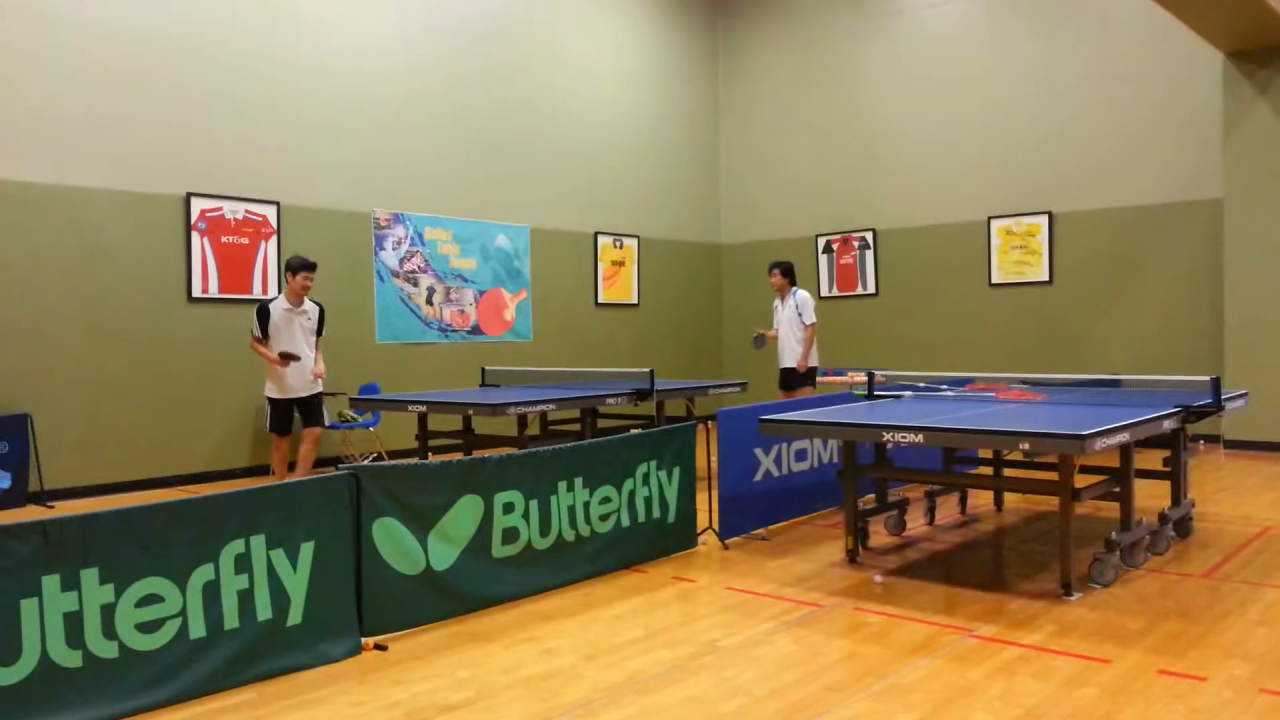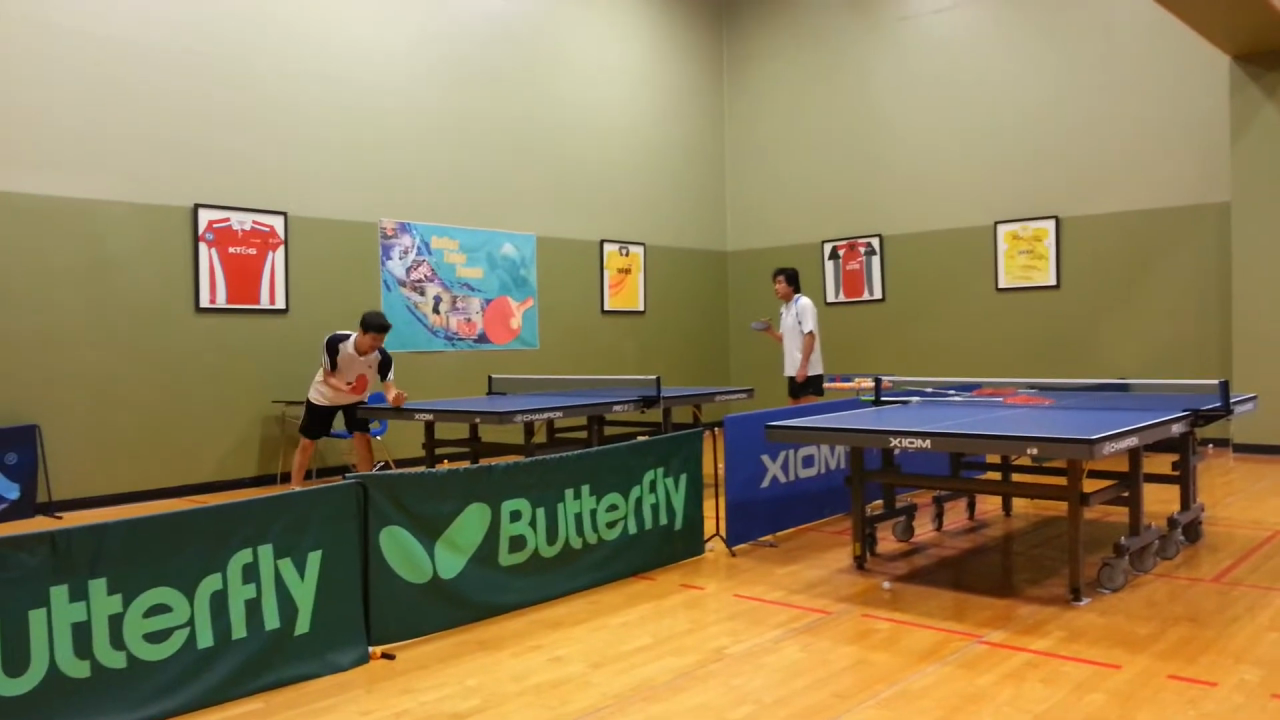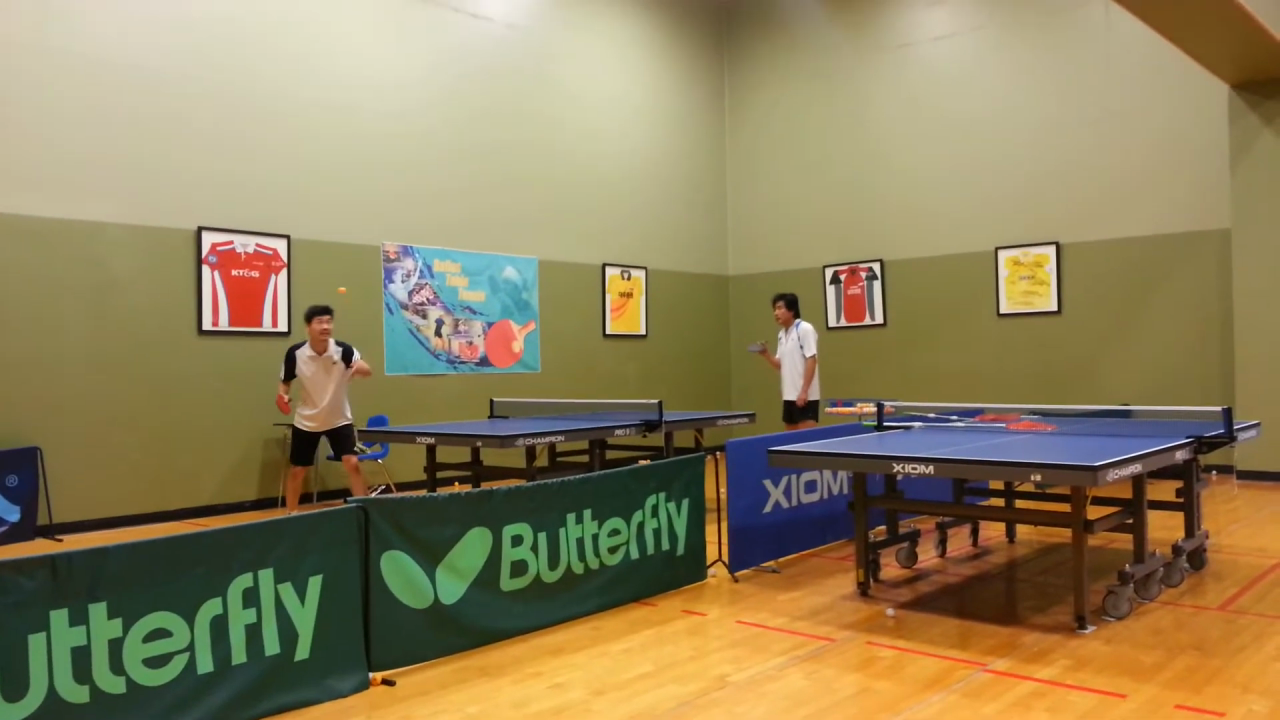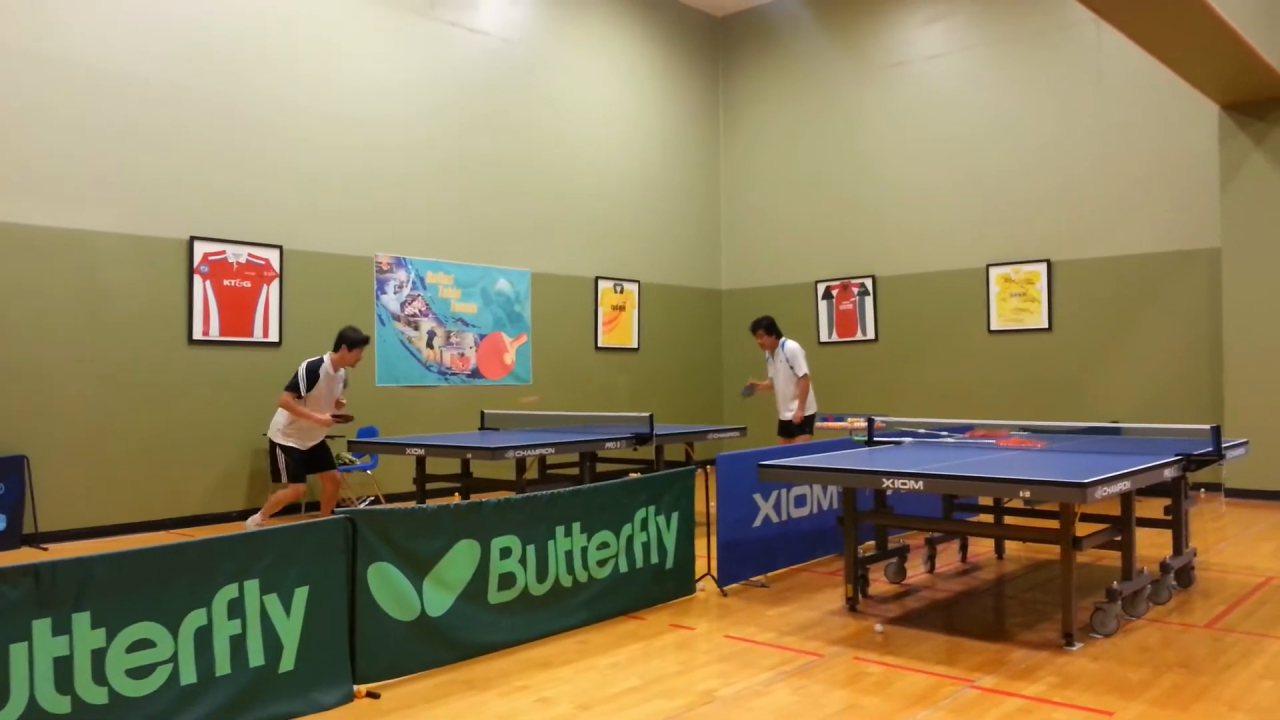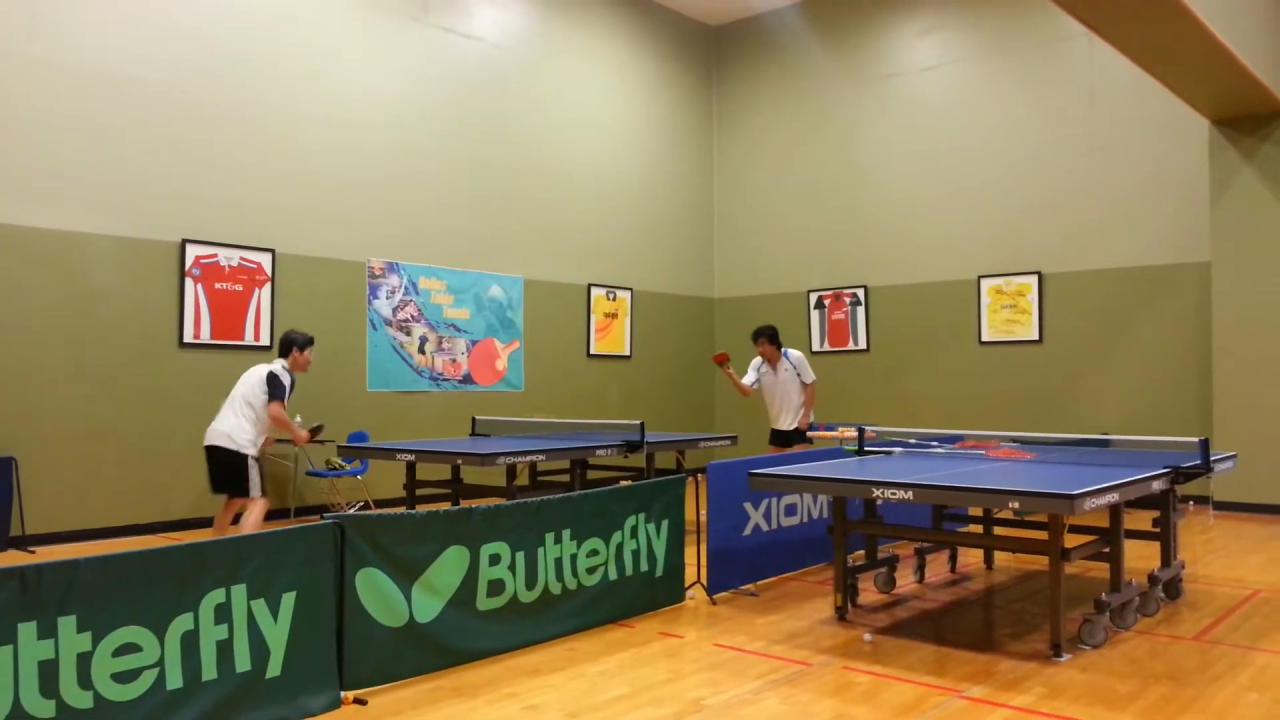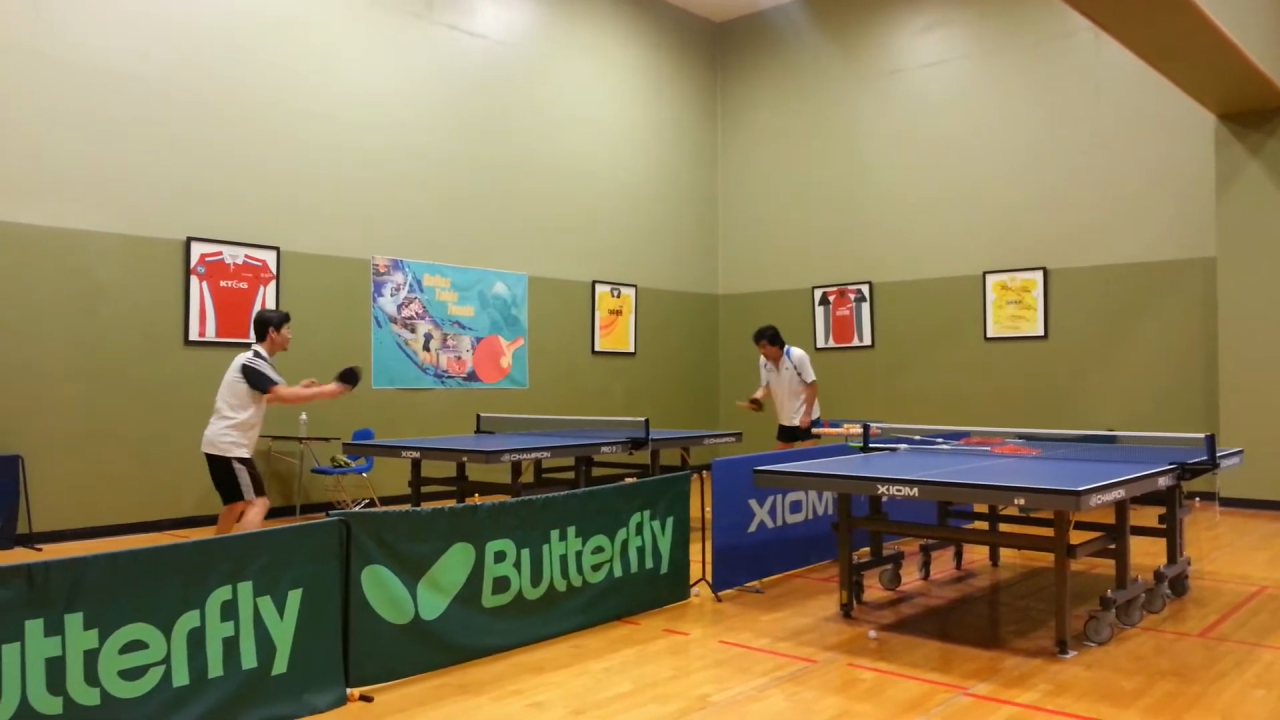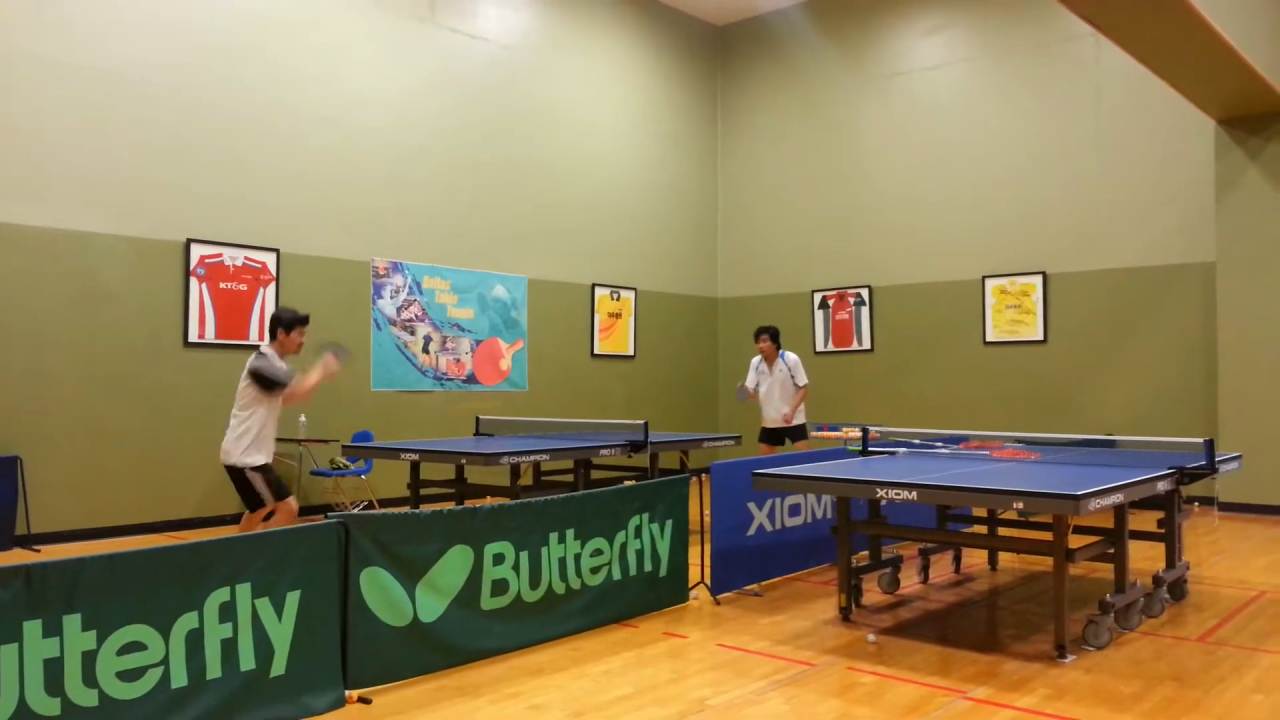
dt=0.7s
person 1, frame 1
left shoulder: (317, 309)
right shoulder: (267, 309)
right elbow: (256, 343)
left wrist: (320, 365)
right wrist: (273, 358)
left hip: (310, 386)
right hip: (280, 388)
left knee: (314, 435)
right knee: (281, 439)
person 1, frame 2
left shoulder: (383, 357)
right shoulder: (335, 342)
left elbow: (389, 387)
right elbow: (328, 378)
left wrist: (395, 399)
right wrist: (347, 389)
left hip: (356, 400)
right hip: (323, 396)
left knee: (363, 440)
right knee: (307, 443)
right ankle: (295, 489)
person 1, frame 3
left shoulder: (343, 351)
right shoulder: (295, 353)
left elbow: (366, 371)
right elbow: (285, 382)
left wrist: (360, 368)
right wrist: (283, 395)
left hip: (339, 420)
right hip: (306, 421)
left knee: (352, 463)
right knee: (297, 471)
right ankle: (291, 514)
person 1, frame 4
left shoulder: (342, 373)
right shoulder: (311, 369)
right elbow: (285, 401)
left wrist: (338, 403)
right wrist: (317, 417)
left hip: (312, 438)
right hip: (287, 437)
left knee: (333, 479)
right knee: (294, 489)
right ankle: (258, 519)
person 1, frame 5
left shoulder: (259, 370)
right shoulder: (283, 375)
right elbow: (275, 413)
right wrist: (297, 434)
left hip: (216, 440)
right hip: (237, 445)
left knee: (235, 500)
right knee: (257, 504)
person 1, frame 6
left shoulder: (255, 361)
right shoulder: (253, 363)
right elbow: (282, 395)
left wrist: (298, 389)
right wrist: (323, 389)
left hip: (228, 444)
right hip: (228, 445)
left knee: (237, 502)
right knee: (258, 504)
person 1, frame 7
left shoulder: (274, 364)
right shoulder: (262, 364)
left elbow: (285, 397)
right elbow: (295, 393)
right wrist: (322, 370)
left hip: (252, 453)
right hip: (244, 456)
left knee: (264, 506)
right knee: (288, 507)
